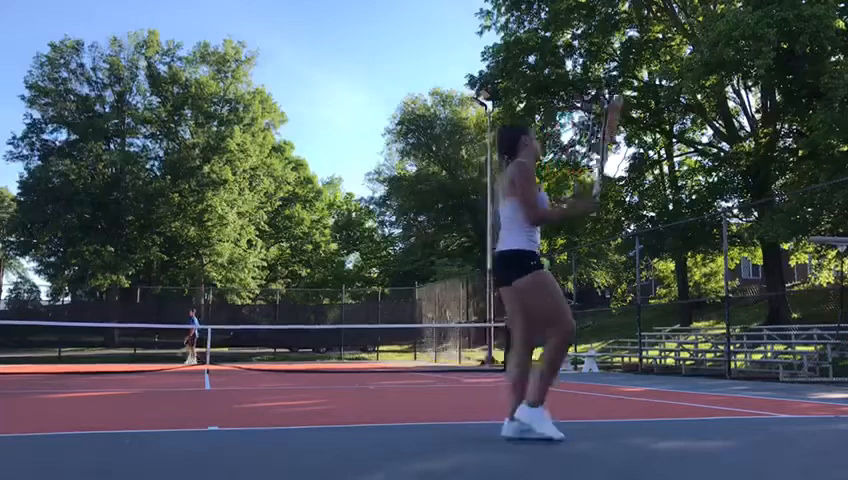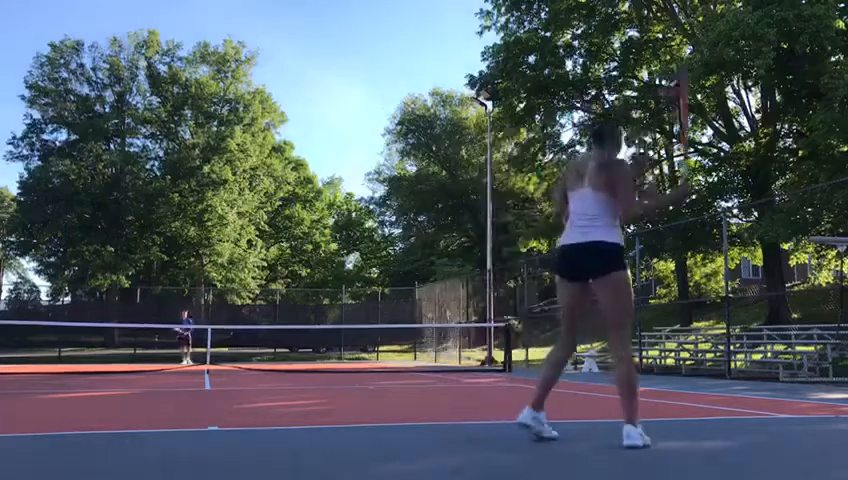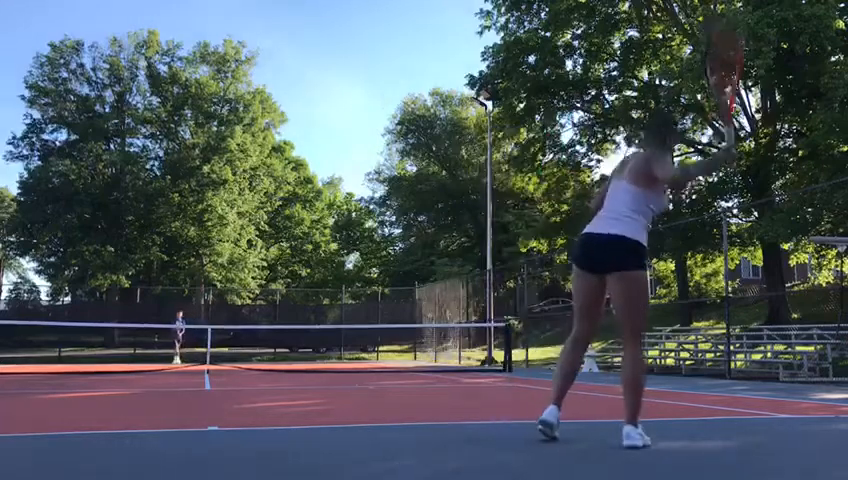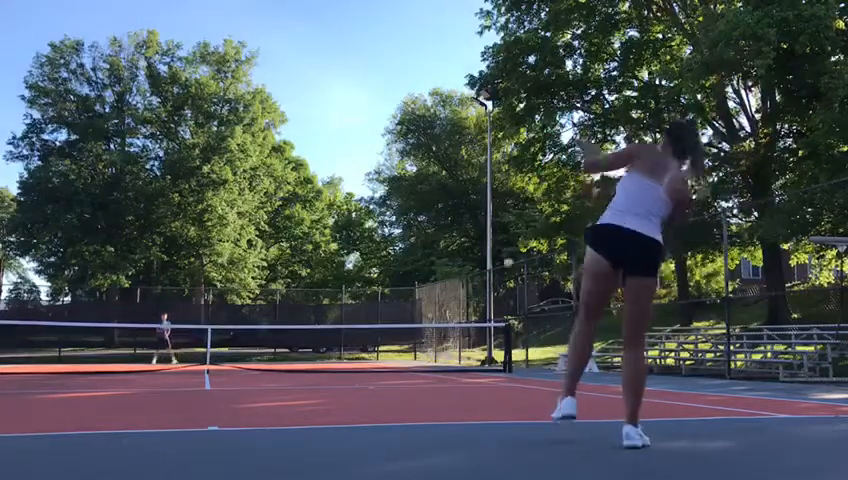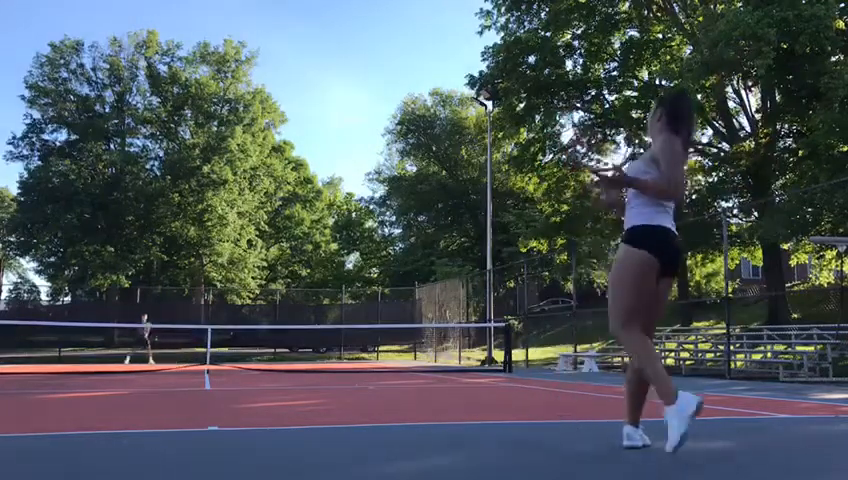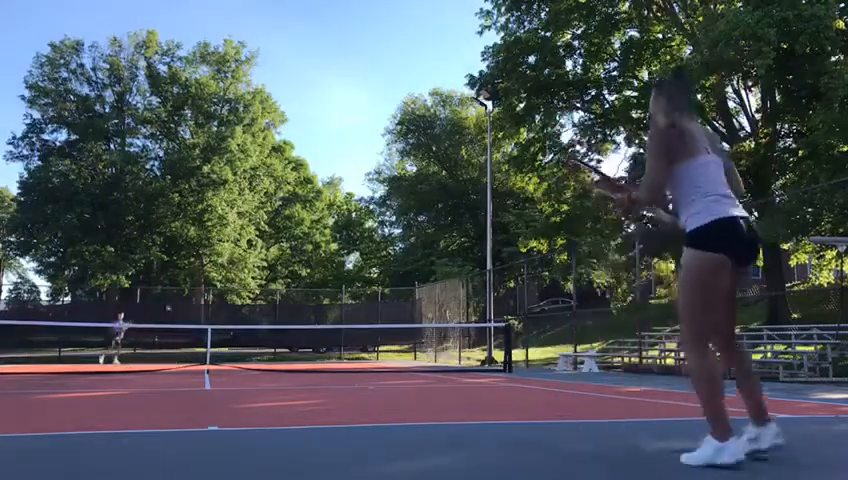
dt=0.5s
person 1, frame 1
left shoulder: (510, 173)
right shoulder: (523, 168)
right elbow: (534, 215)
right wrist: (575, 209)
left hip: (507, 259)
right hip: (520, 258)
left knee: (524, 341)
right knee: (564, 329)
left ankle: (517, 419)
right ankle: (533, 405)
person 1, frame 2
left shoulder: (571, 168)
right shoulder: (617, 167)
right elbow: (629, 213)
right wrist: (672, 198)
left hip: (568, 252)
right hip: (604, 253)
left knee: (566, 340)
right knee: (621, 341)
left ankle: (533, 411)
right ankle: (631, 426)
person 1, frame 3
left shoulder: (627, 161)
right shoulder: (657, 160)
right elbow: (674, 179)
right wrist: (714, 161)
left hip: (589, 241)
right hip: (624, 247)
left knee: (580, 333)
right knee: (631, 341)
left ankle: (553, 409)
right ankle: (631, 427)
person 1, frame 4
left shoulder: (645, 152)
right shoulder: (683, 187)
left elbow: (591, 165)
left wrist: (589, 150)
left hip: (611, 236)
right hip: (648, 247)
left knee: (586, 318)
right knee: (634, 340)
left ankle: (568, 396)
right ankle: (632, 426)
person 1, frame 5
left shoulder: (666, 141)
right shoulder: (670, 151)
left elbow: (673, 190)
left wrist: (628, 181)
right wrist: (618, 185)
left hip: (645, 238)
right hip: (668, 244)
left knee: (625, 326)
right knee: (639, 333)
left ankle: (676, 401)
right ankle: (634, 427)
person 1, frame 6
left shoulder: (664, 131)
right shoulder: (704, 134)
left elbow: (651, 194)
right elbow: (736, 188)
left wrist: (631, 198)
left hip: (709, 236)
right hip: (740, 231)
left knee: (694, 341)
right knee: (722, 336)
left ankle: (722, 440)
right ankle: (761, 425)
